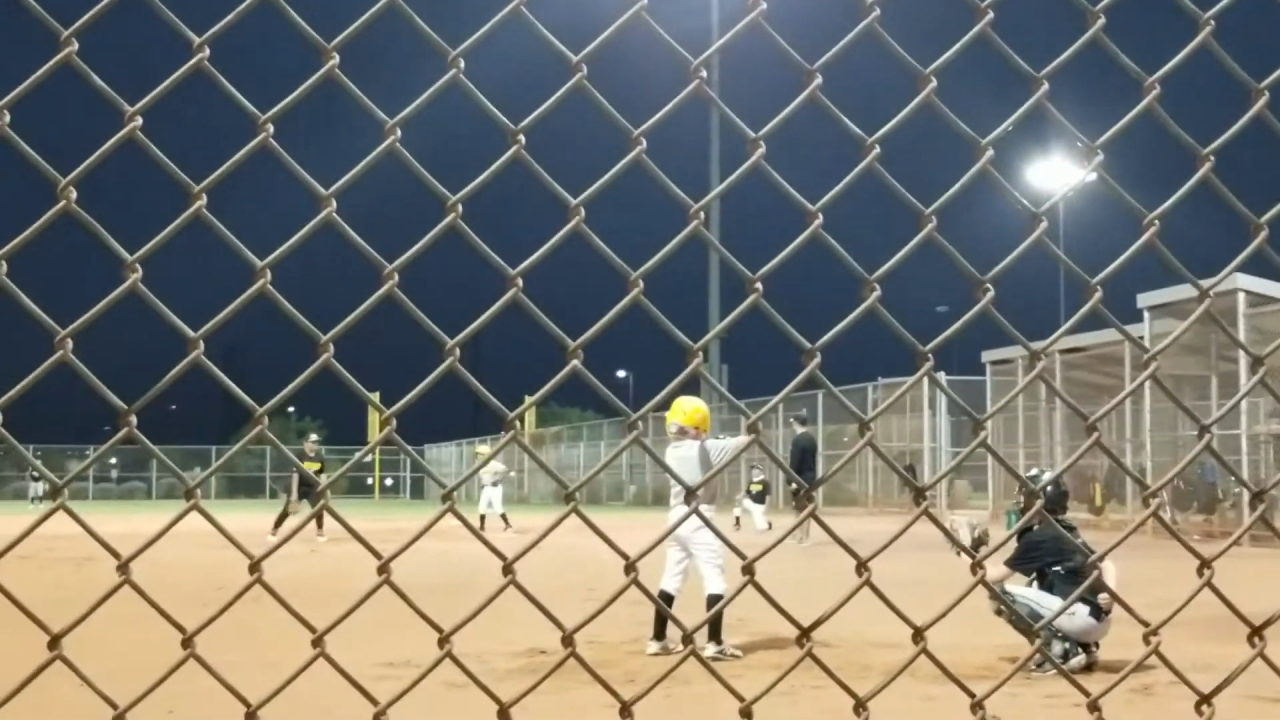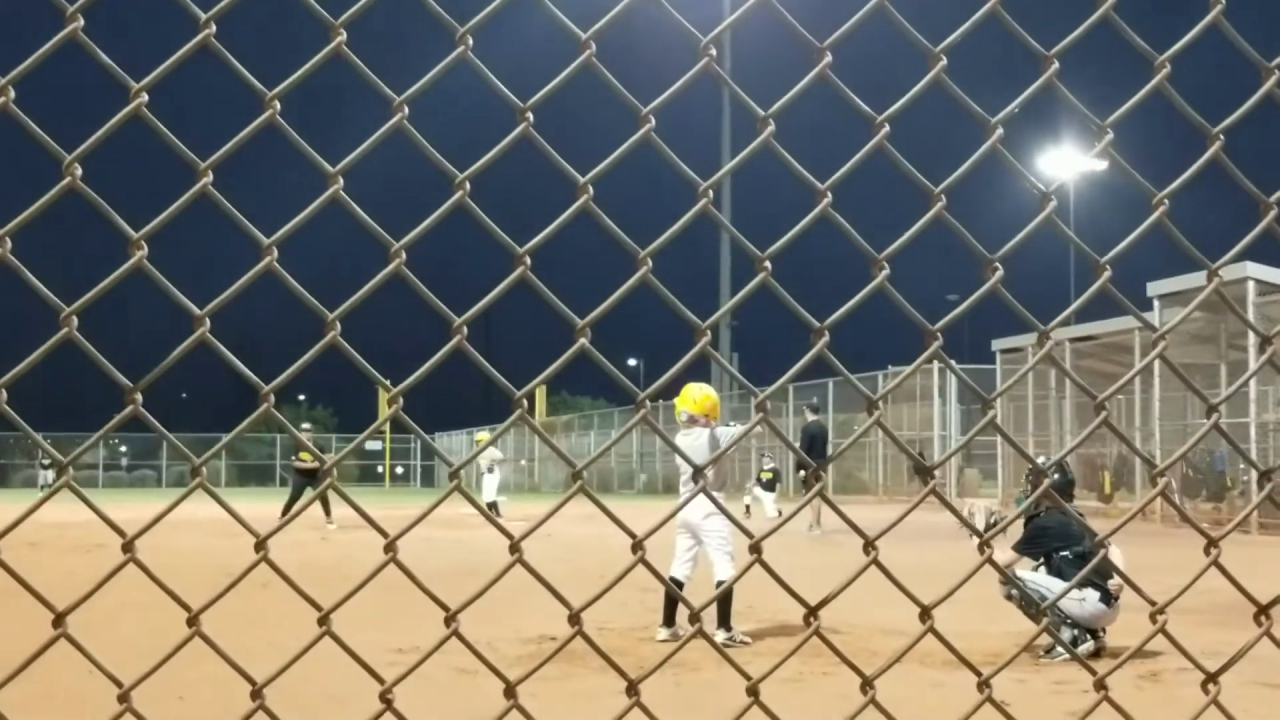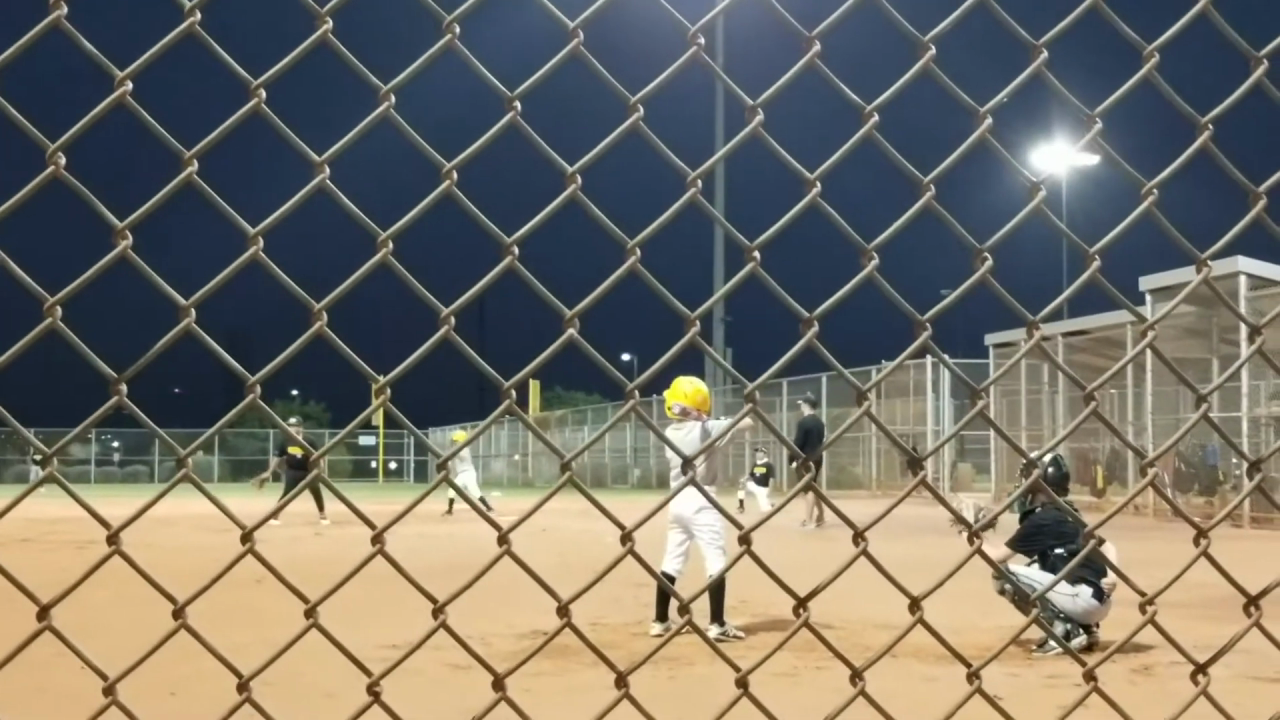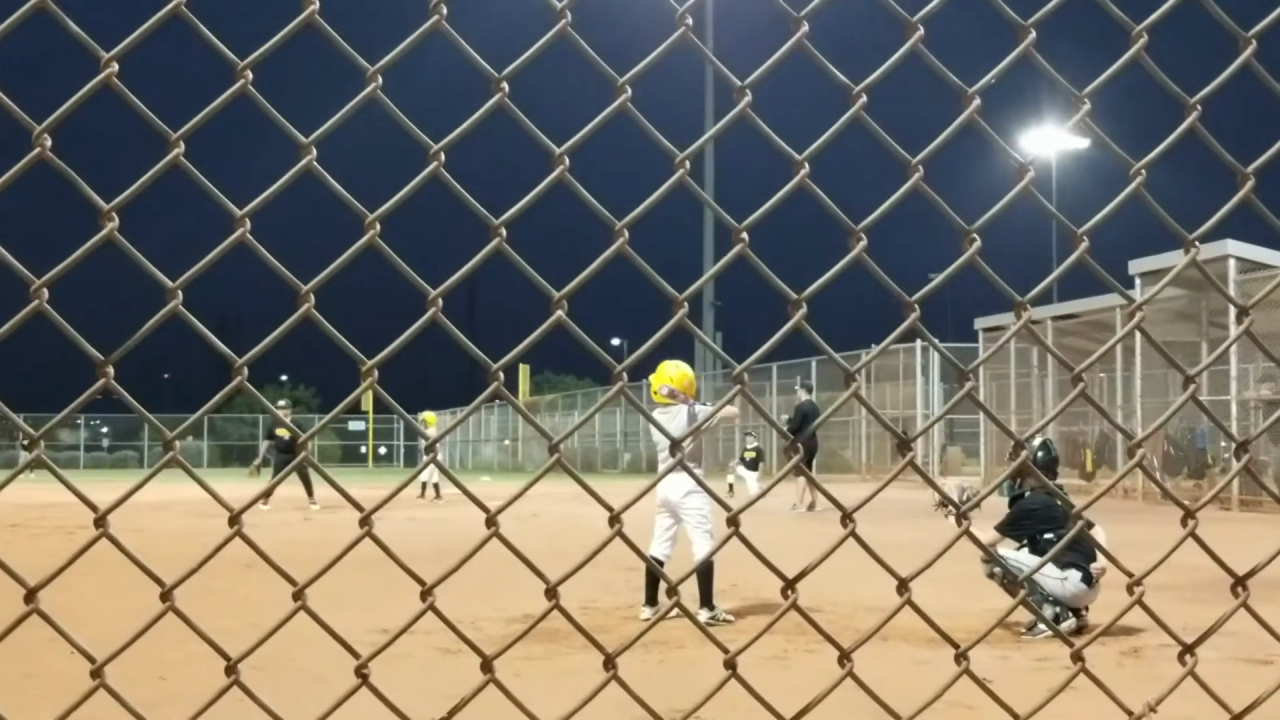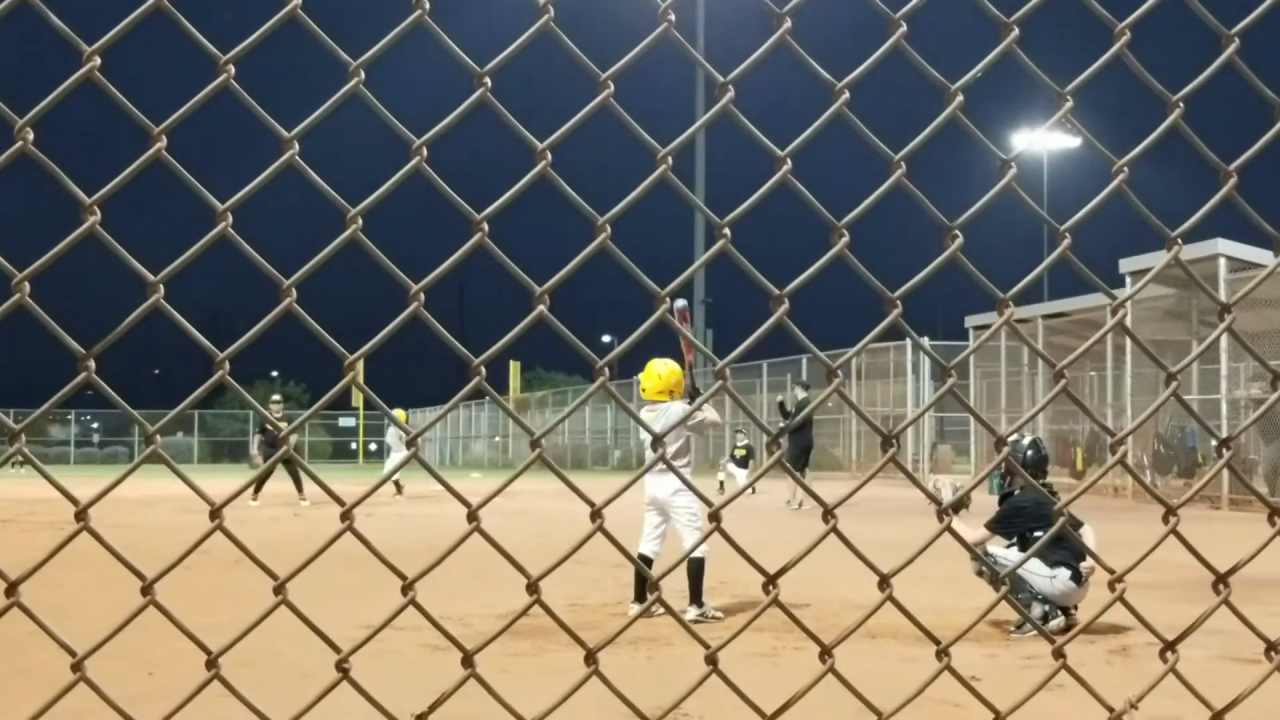
dt=0.4s
person 1, frame 1
left shoulder: (671, 450)
right shoulder: (705, 448)
right elbow: (745, 441)
right wrist: (741, 437)
left hip: (676, 518)
right hip: (699, 520)
left knee: (671, 579)
right knee: (714, 579)
left ankle: (657, 639)
right ankle: (714, 644)
person 1, frame 2
left shoulder: (680, 438)
right shoulder: (715, 435)
right wrist: (738, 427)
left hip: (686, 508)
right hip: (709, 508)
left knee: (680, 566)
right knee: (724, 566)
left ankle: (667, 626)
right ankle: (724, 630)
person 1, frame 3
left shoulder: (670, 432)
right shoulder: (706, 429)
right elbow: (747, 422)
right wrist: (718, 421)
left hip: (677, 501)
right hip: (700, 502)
left knee: (672, 561)
right knee: (716, 561)
left ankle: (660, 621)
right ankle: (717, 625)
person 1, frame 4
left shoulder: (656, 417)
right shoulder: (693, 412)
right elbow: (733, 412)
right wrist: (704, 407)
left hip: (665, 485)
right hip: (688, 486)
left knee: (660, 545)
right knee: (703, 546)
left ankle: (650, 605)
right ankle: (707, 609)
person 1, frame 5
left shoulder: (644, 413)
right shoulder: (680, 410)
right elbow: (715, 421)
right wrist: (699, 400)
left hip: (653, 483)
right hip: (677, 485)
left knee: (649, 542)
right knee: (695, 543)
left ankle: (639, 602)
right ankle: (696, 606)
person 2, frame 1
left shoulder: (1037, 537)
right shoulder: (1067, 532)
left elbow: (994, 576)
right elbow: (1107, 565)
right wrist: (1109, 594)
left hip: (1082, 618)
right hip: (1097, 619)
left knee: (1001, 594)
right knee: (1035, 587)
left ankle: (1063, 650)
right ankle: (1084, 647)
person 2, frame 2
left shoulder: (1044, 524)
right shoulder: (1073, 519)
left elbow: (1003, 561)
right elbow: (1113, 551)
left wrist: (977, 537)
right wrist: (1119, 579)
left hip: (1091, 605)
right hip: (1104, 606)
left knee: (1011, 580)
left ankle: (1072, 636)
right ankle: (1091, 633)
person 2, frame 3
left shoulder: (1039, 520)
right shoulder: (1069, 516)
left elbow: (996, 557)
right elbow: (1107, 547)
right wrist: (1111, 576)
left hip: (1084, 600)
right hip: (1097, 601)
left knee: (1004, 574)
left ankle: (1065, 631)
right ankle: (1085, 627)
person 2, frame 4
left shoulder: (1029, 505)
right shoulder: (1056, 500)
left elbow: (986, 541)
right elbow: (1096, 530)
right wrist: (1101, 561)
left hip: (1073, 584)
right hip: (1083, 584)
left knee: (994, 558)
left ankle: (1054, 613)
right ankle: (1072, 611)
person 2, frame 5
left shoulder: (1019, 503)
right shoulder: (1046, 498)
left elbow: (974, 539)
right elbow: (1085, 530)
right wrist: (1090, 560)
left hip: (1062, 582)
right hip: (1074, 583)
left knee: (983, 555)
left ankle: (1042, 612)
right ankle: (1063, 610)
